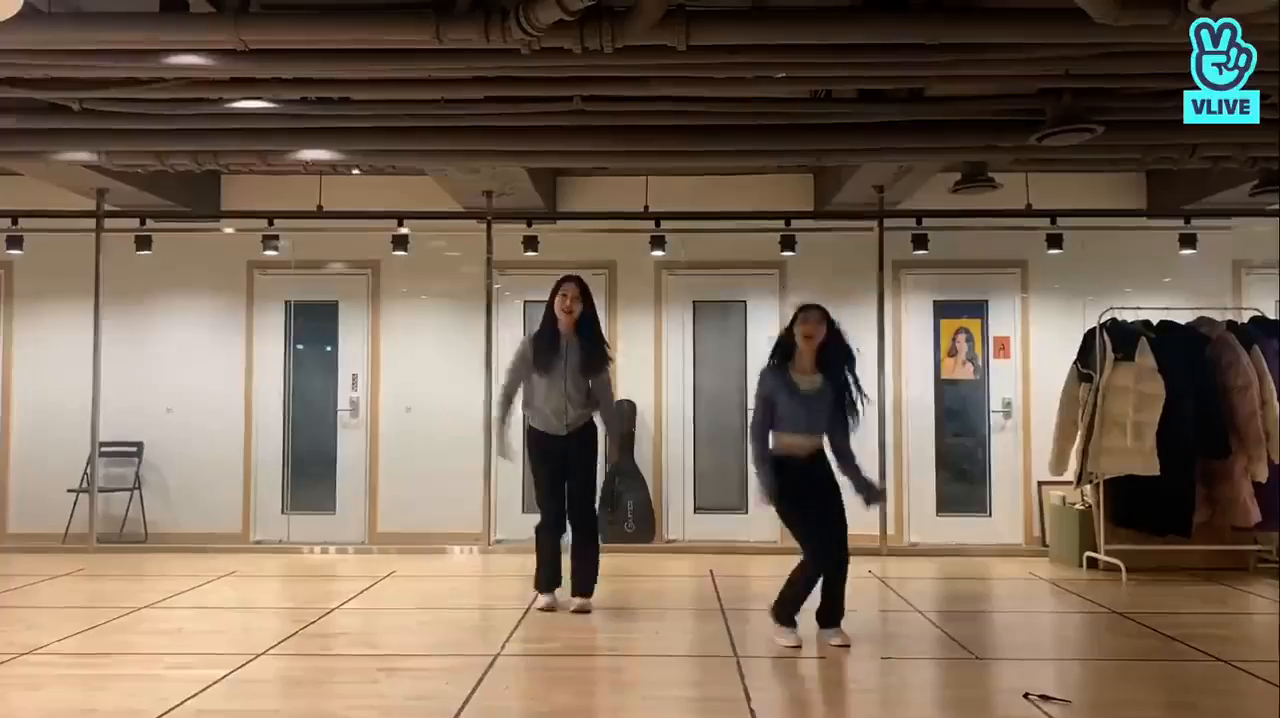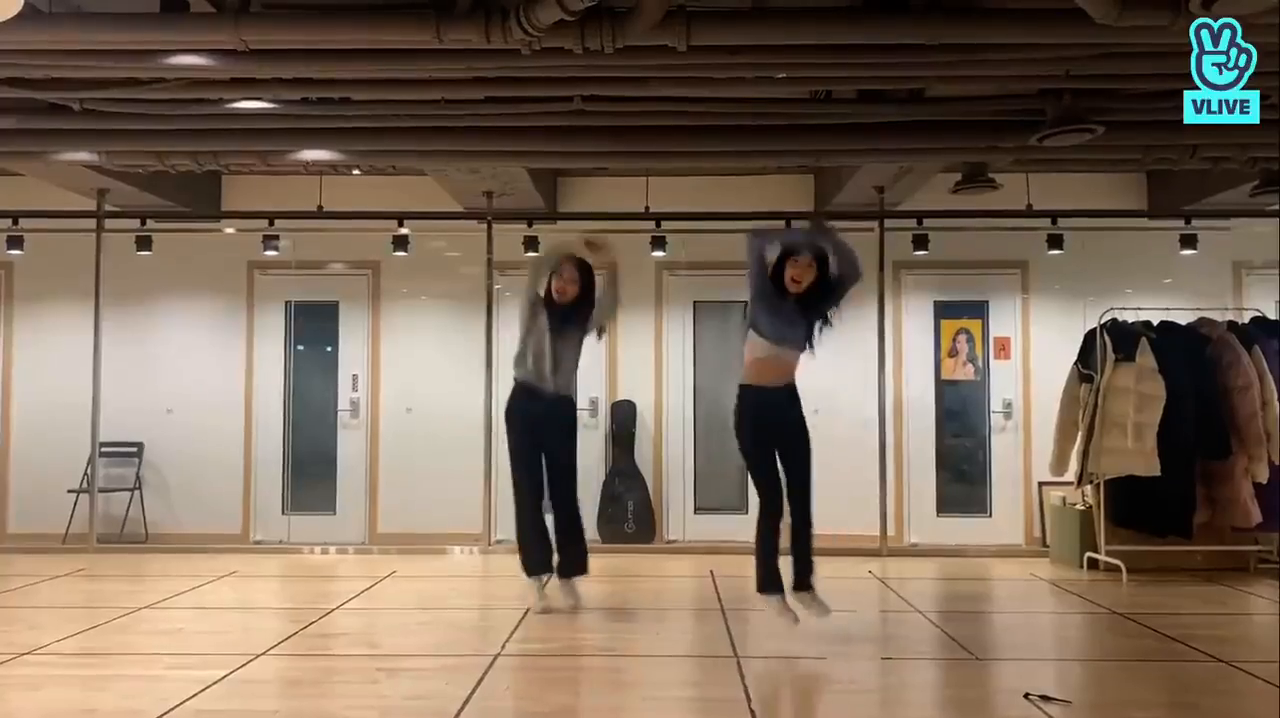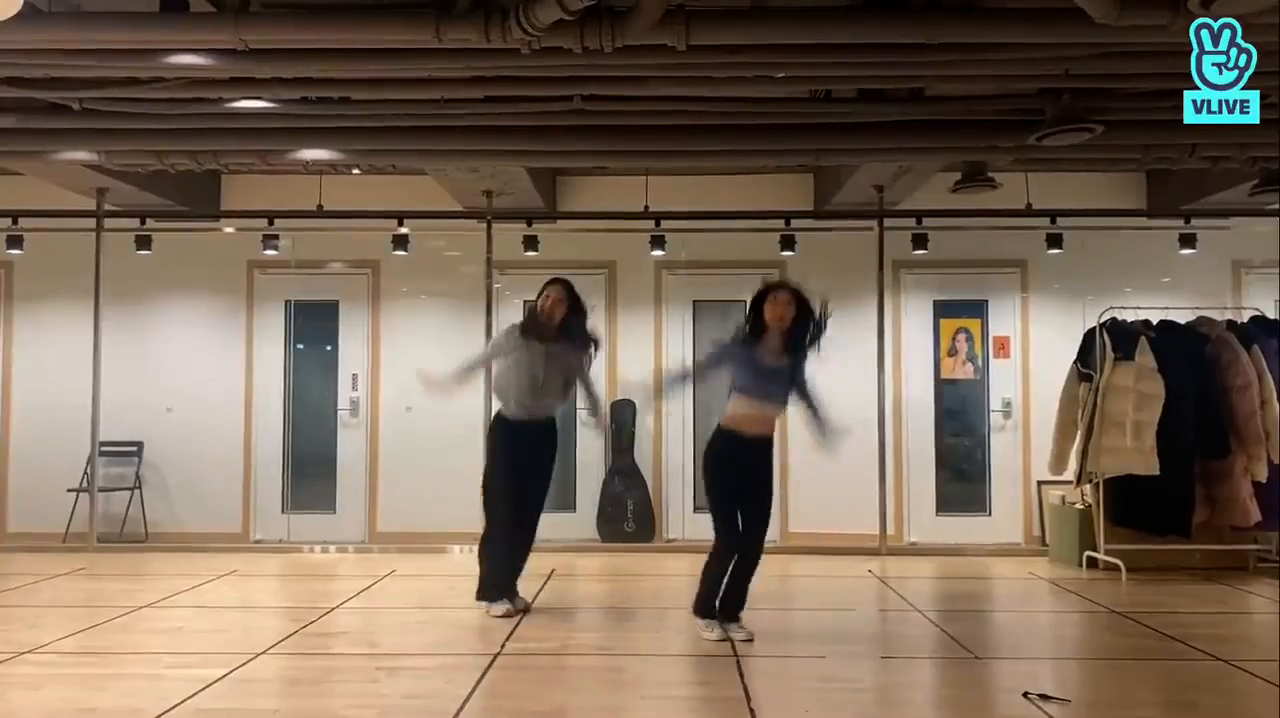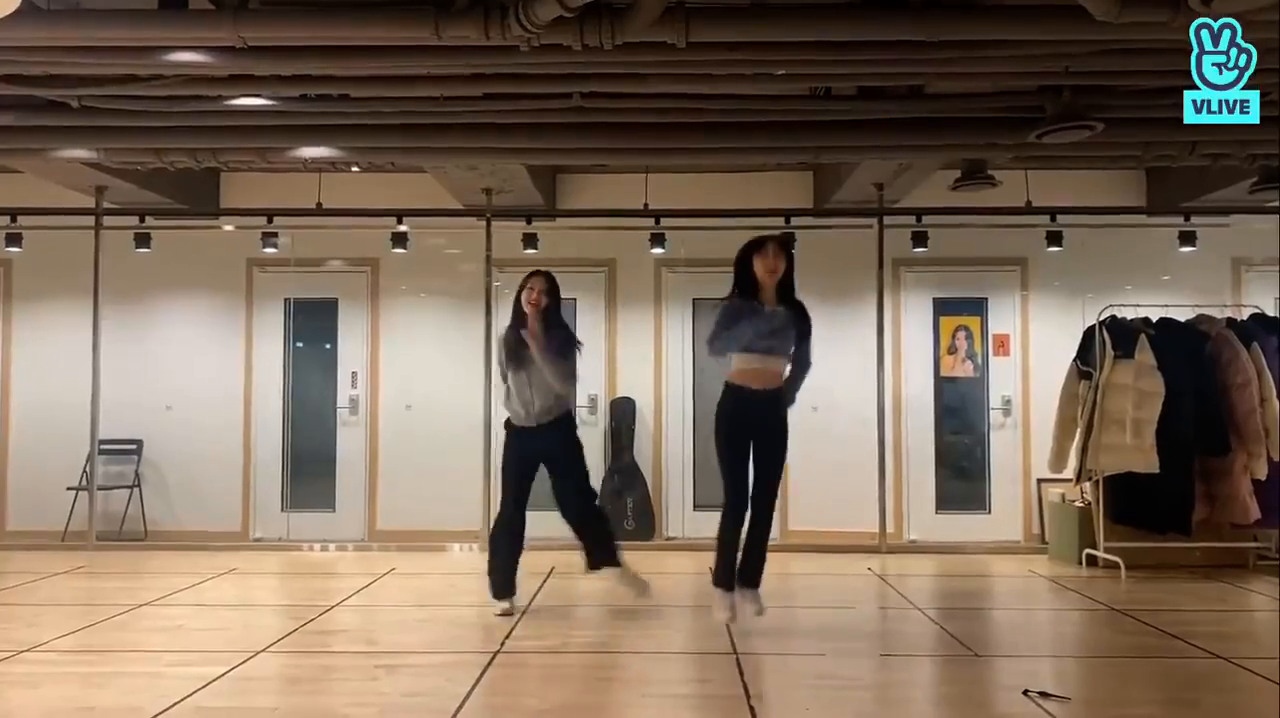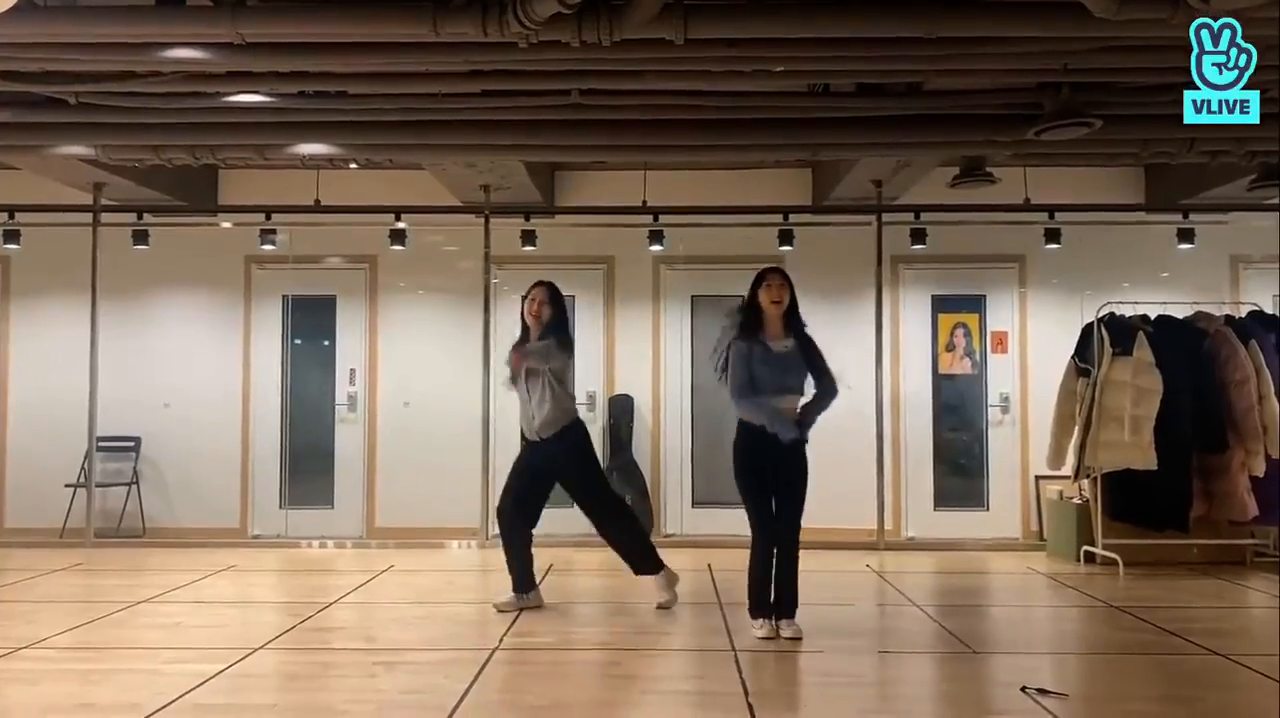
dt=0.3s
person 1, frame 1
left shoulder: (834, 379)
right shoulder: (773, 375)
left elbow: (839, 438)
right elbow: (759, 430)
left wrist: (860, 481)
right wrist: (765, 478)
left hip: (818, 468)
right hip: (783, 469)
left knee: (838, 549)
right knee: (818, 550)
left ankle: (829, 621)
right ankle: (784, 617)
person 1, frame 2
left shoulder: (808, 312)
right shoulder: (763, 296)
left elbow: (849, 273)
right elbow: (757, 244)
left wrist: (830, 241)
right wrist: (803, 236)
left hip: (788, 406)
right hip: (752, 405)
left knee: (801, 498)
right knee: (771, 498)
left ankle: (804, 585)
right ankle: (770, 587)
person 1, frame 3
left shoulder: (793, 359)
right shoulder: (739, 348)
left elbow: (802, 392)
right elbow: (700, 369)
left wrist: (820, 423)
right wrist: (662, 389)
left hip: (760, 453)
right hip: (725, 449)
left knee: (753, 543)
right knee: (728, 538)
left ankle: (730, 613)
right ankle: (705, 612)
person 1, frame 4
left shoulder: (794, 313)
right shoulder: (736, 306)
left elbow: (802, 361)
right elbow: (716, 345)
left wrist: (790, 389)
right wrist: (751, 329)
left hip: (772, 408)
right hip: (736, 405)
left knee: (765, 501)
right knee: (736, 499)
left ankle: (748, 582)
right ankle: (723, 584)
person 1, frame 5
left shoulder: (803, 343)
right shoulder: (744, 345)
left elbow: (828, 389)
right elbow: (740, 399)
left wrist: (806, 418)
right wrist: (775, 422)
left hip: (791, 442)
right hip: (752, 441)
left knee: (789, 532)
right knee: (763, 531)
left ankle: (785, 613)
right ankle: (759, 613)
person 2, frame 1
left shoulder: (592, 347)
right shoulder: (534, 344)
left elbow: (601, 394)
right elbow: (510, 387)
left wrist: (613, 437)
right wrist: (501, 430)
left hip: (580, 437)
right hip: (542, 436)
left knee: (583, 513)
right knee: (551, 514)
left ankle: (582, 590)
right ankle: (546, 588)
person 2, frame 2
left shoulder: (579, 323)
right shoulder: (534, 309)
left elbow: (607, 312)
right elbow: (535, 272)
left wrist: (604, 263)
right wrist: (562, 257)
left hip: (559, 409)
right hip: (524, 404)
left knee: (564, 496)
right knee: (528, 492)
left ankle: (568, 576)
right ankle: (537, 573)
person 2, frame 3
left shoulder: (572, 349)
right shoulder: (515, 335)
left elbow: (585, 385)
right elbow: (482, 360)
left wrist: (599, 416)
right wrist: (445, 381)
left hip: (542, 434)
right hip: (508, 428)
left knee: (526, 515)
right knee: (502, 510)
left ankle: (507, 589)
right ankle: (493, 593)
person 2, frame 4
left shoulder: (559, 337)
right shoulder: (509, 340)
left elbow: (566, 382)
left wrist: (540, 345)
right wrist: (518, 409)
left hip: (557, 429)
right hip: (519, 431)
left knee: (580, 502)
right knee: (511, 510)
left ankle: (611, 563)
right ankle: (503, 591)
person 2, frame 5
left shoulder: (558, 344)
right shoulder: (521, 348)
left elbow: (542, 355)
left wrist: (524, 356)
left hip: (567, 440)
right hip: (534, 445)
left knee: (606, 509)
right knee: (510, 512)
left ankle: (659, 573)
right ankle: (525, 590)
